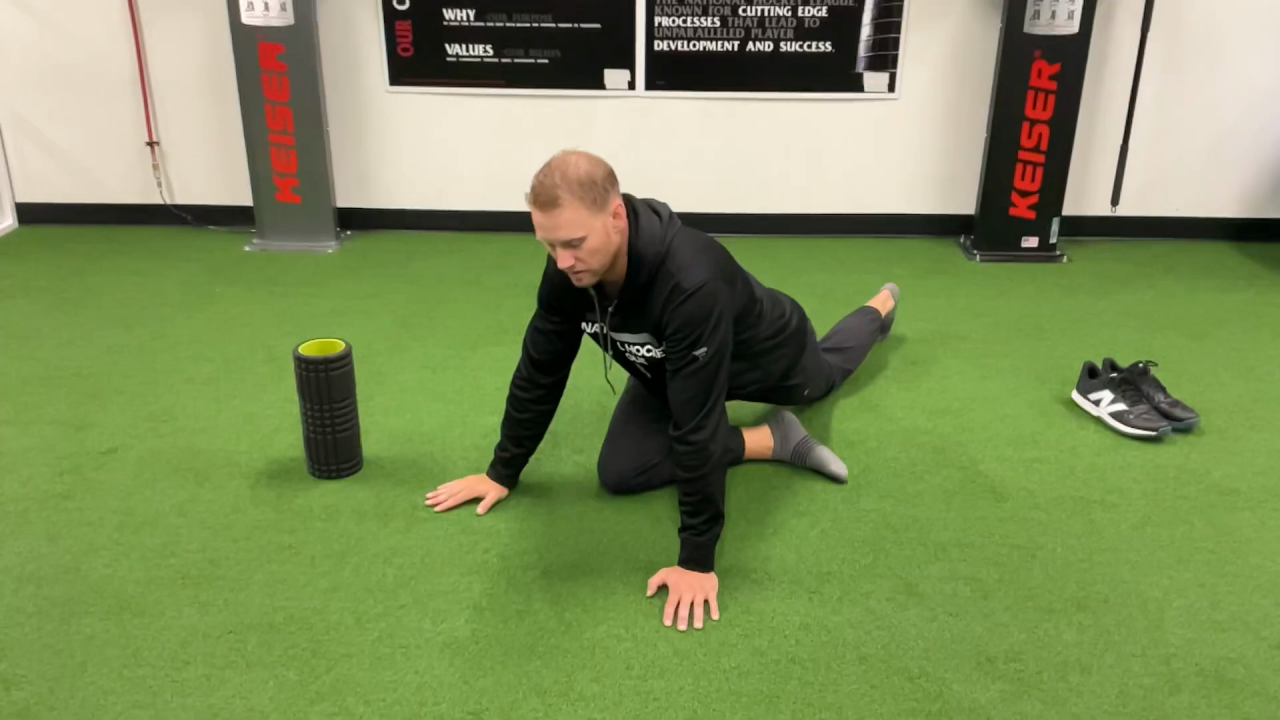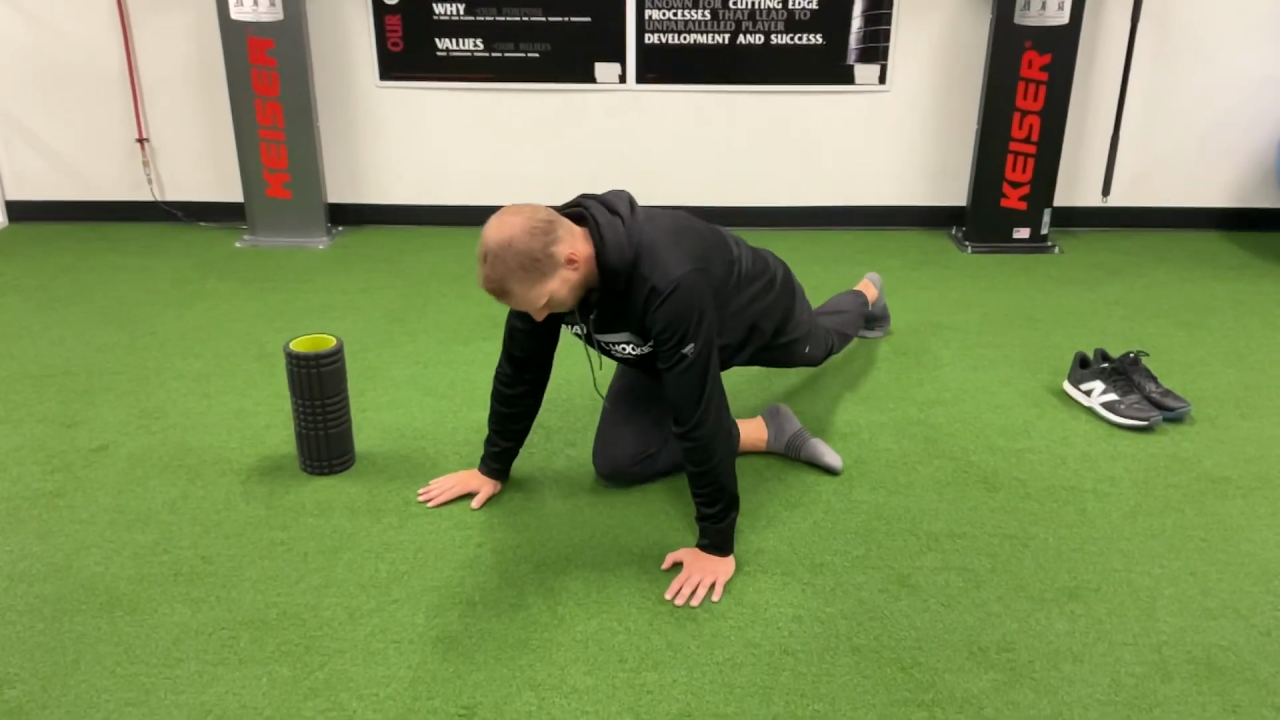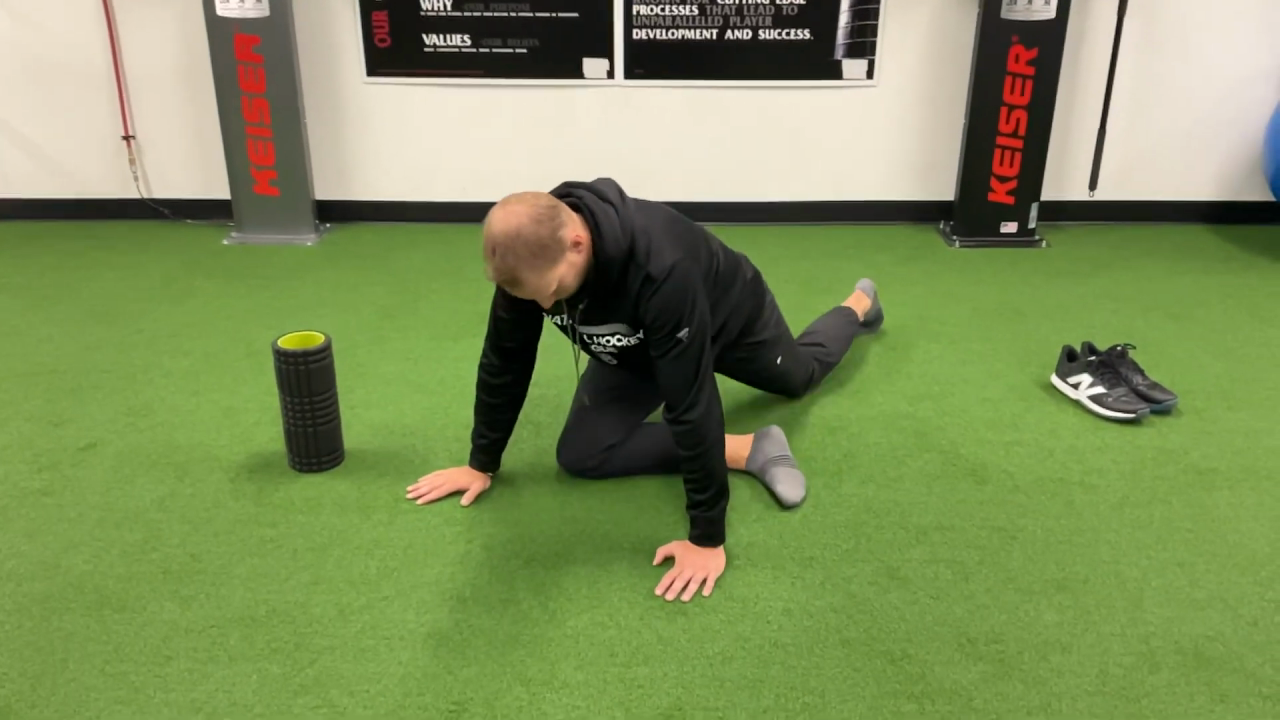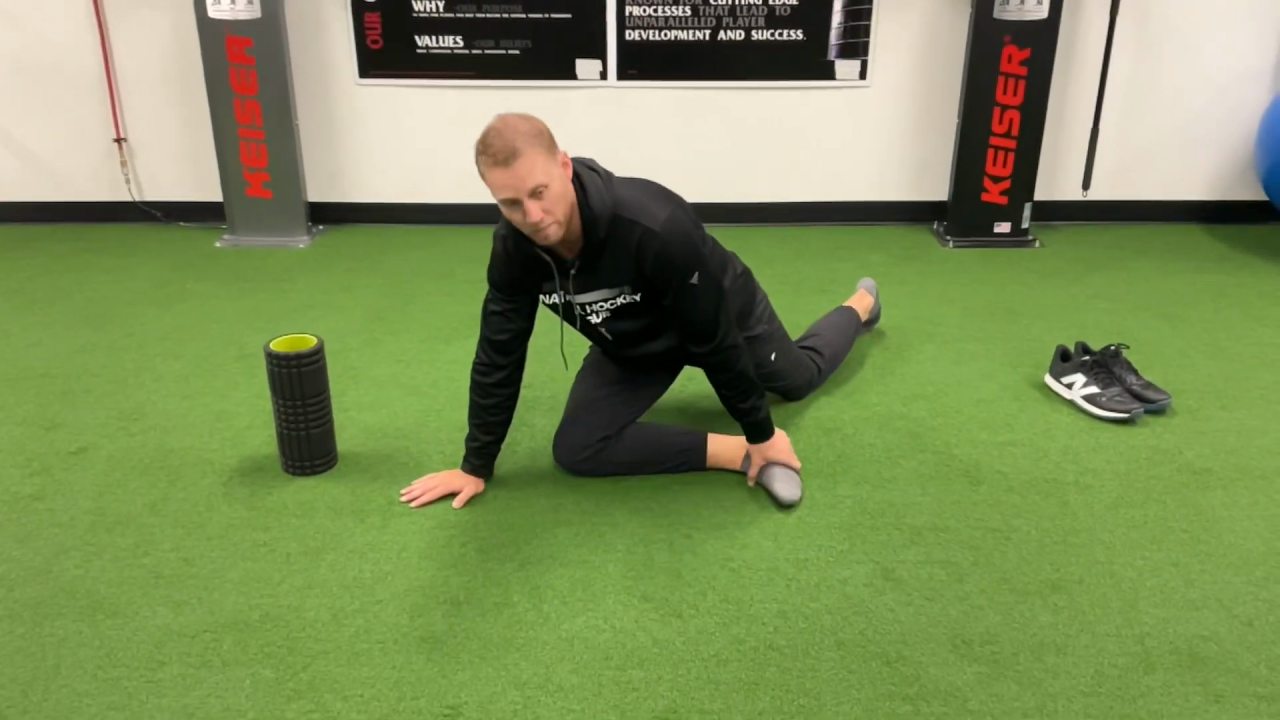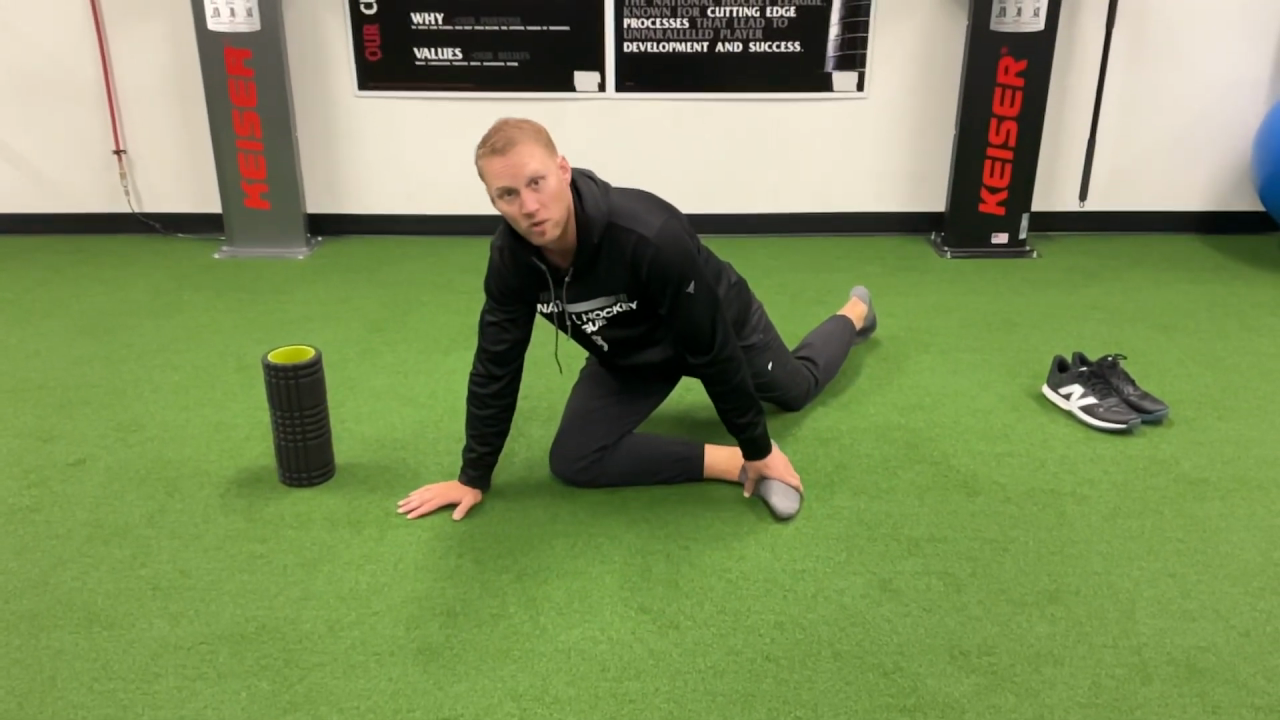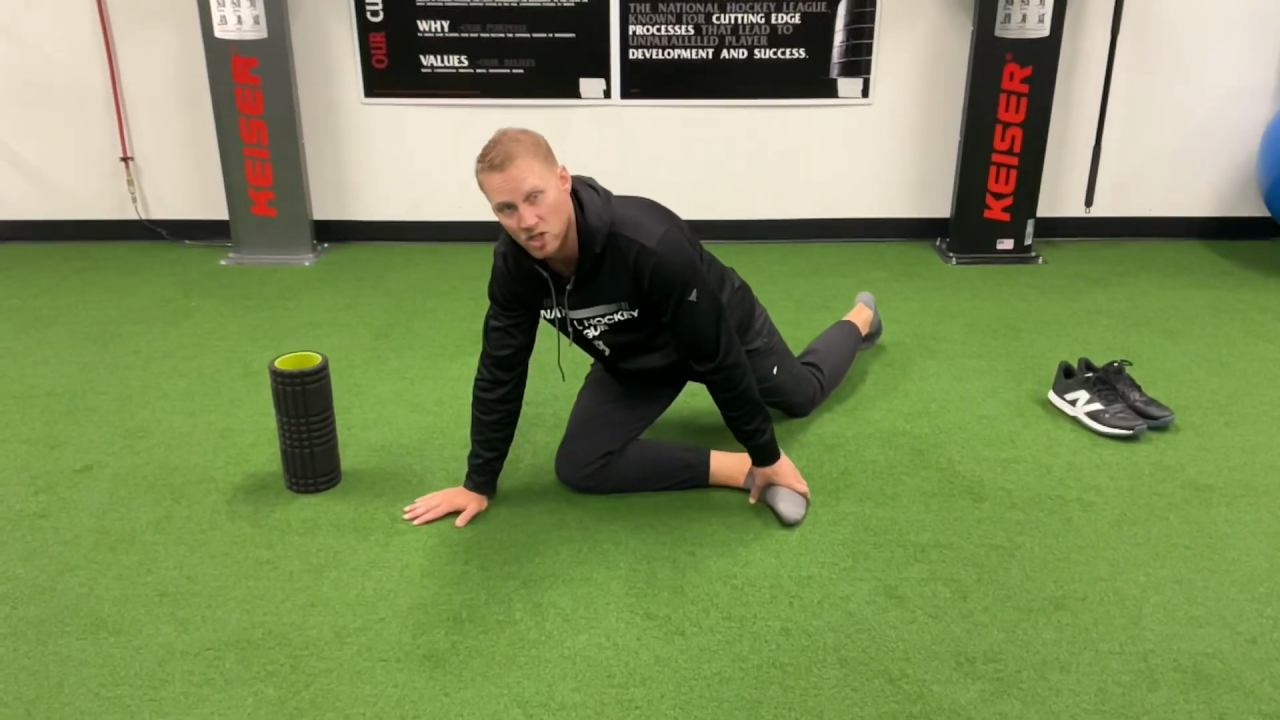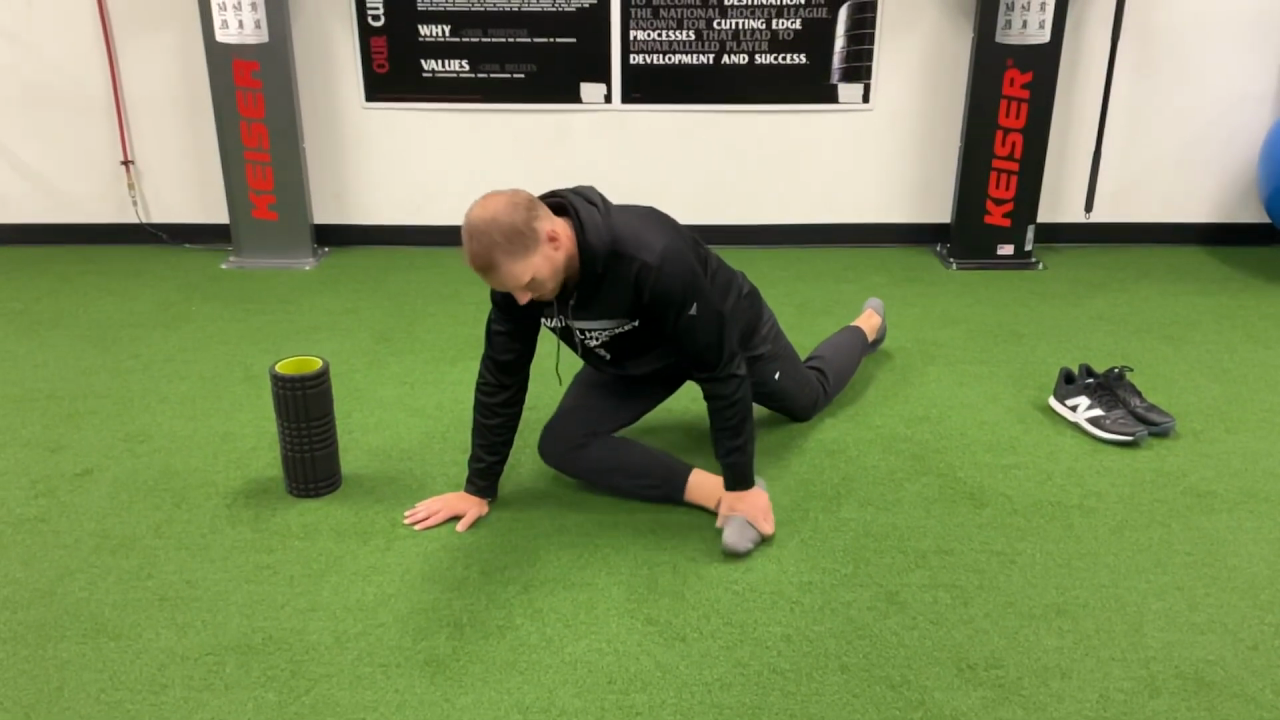
dt=0.7s
person 1, frame 1
left shoulder: (691, 283)
right shoulder: (569, 272)
left elbow: (697, 424)
right elbow: (539, 371)
left wrist: (697, 560)
right wrist: (501, 473)
left hip: (767, 356)
left knee: (825, 372)
right knee: (618, 471)
left ankle: (880, 306)
right ankle: (772, 440)
person 1, frame 2
left shoulder: (669, 281)
right shoulder: (538, 263)
left elbow: (698, 411)
right elbow: (521, 370)
left wrist: (717, 545)
right wrist: (492, 468)
left hip: (758, 309)
left knee: (816, 346)
right knee: (616, 460)
left ankle: (867, 296)
right ankle: (770, 433)
person 1, frame 3
left shoulder: (662, 268)
right shoulder: (531, 255)
left elbow: (691, 401)
right elbow: (504, 362)
left wrist: (707, 537)
right wrist: (481, 464)
left hip: (730, 316)
left knee: (800, 374)
right knee: (580, 454)
left ankle: (859, 304)
right ankle: (749, 451)
person 1, frame 4
left shoulder: (655, 227)
right shoulder: (515, 246)
left elbow: (715, 340)
right elbow: (499, 356)
left wrist: (761, 432)
right wrist: (476, 466)
left hip: (723, 314)
right hip: (632, 343)
left knee: (799, 378)
right knee: (576, 450)
left ankle: (859, 305)
right ankle: (735, 453)
person 1, frame 5
left shoulder: (650, 235)
right shoulder: (511, 255)
left elbow: (712, 350)
right elbow: (496, 366)
left wrist: (757, 449)
right wrist: (473, 477)
left hip: (720, 324)
right hip: (628, 354)
left knee: (795, 390)
right knee: (573, 461)
left ankle: (854, 313)
right ankle: (730, 465)
person 1, frame 6
left shoulder: (651, 244)
right shoulder: (514, 262)
left elbow: (719, 358)
right elbow: (501, 372)
left wrist: (768, 456)
right wrist: (478, 484)
left hip: (724, 328)
right hip: (633, 359)
left knee: (802, 395)
right knee: (579, 466)
left ankle: (859, 319)
right ankle: (738, 470)
person 1, frame 7
left shoulder: (653, 257)
right shoulder: (520, 270)
left elbow: (722, 369)
right elbow: (502, 373)
left wrist: (739, 484)
right wrist: (479, 486)
left hip: (730, 328)
right hip: (636, 355)
left knee: (805, 399)
right knee: (561, 443)
left ankle: (866, 325)
right ankle: (702, 489)
